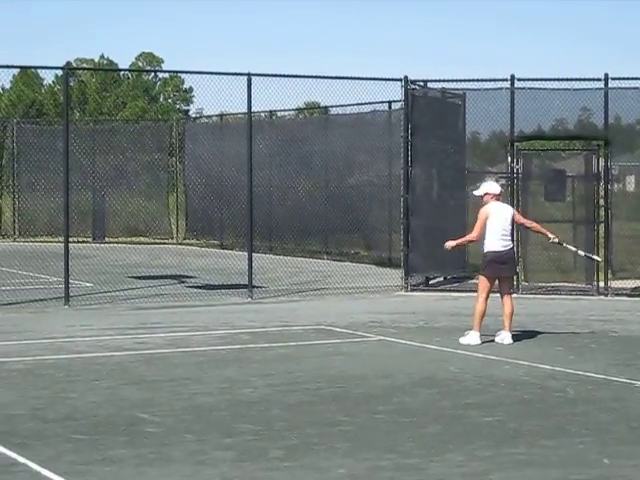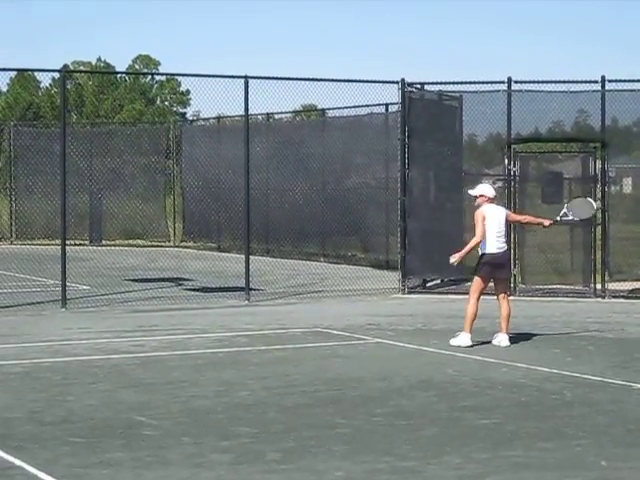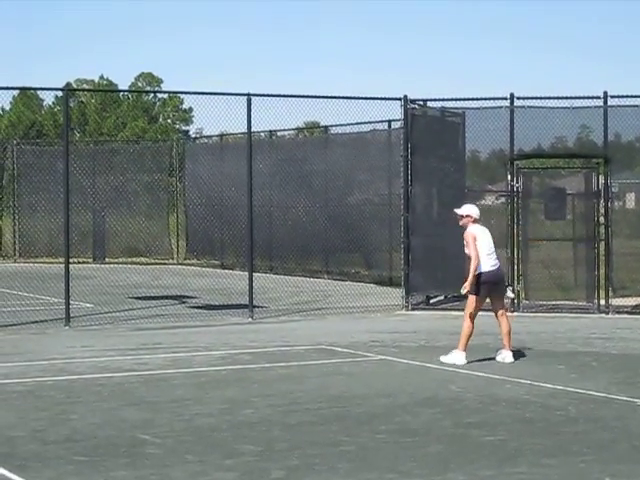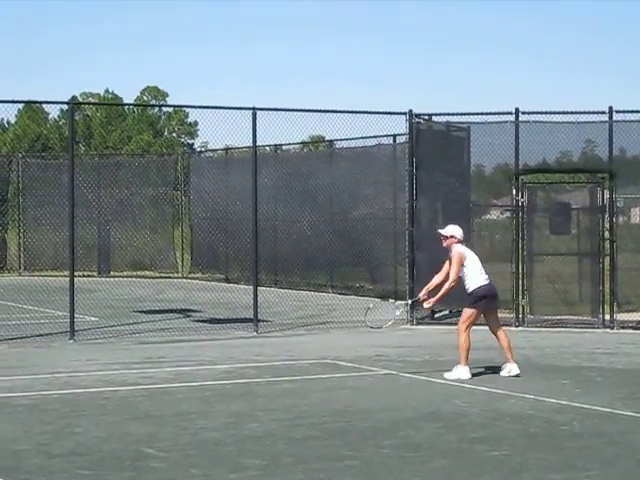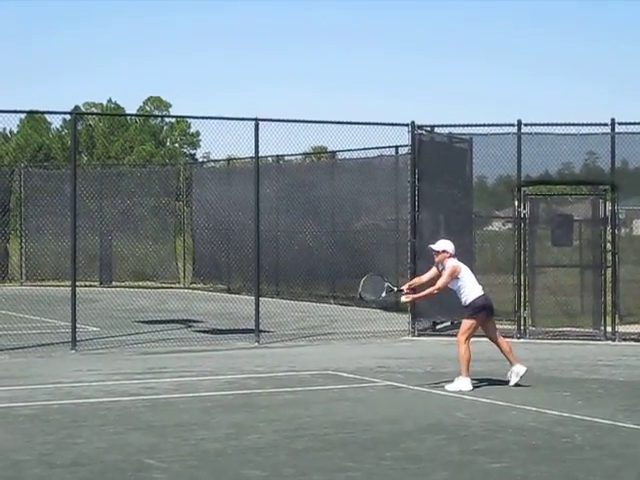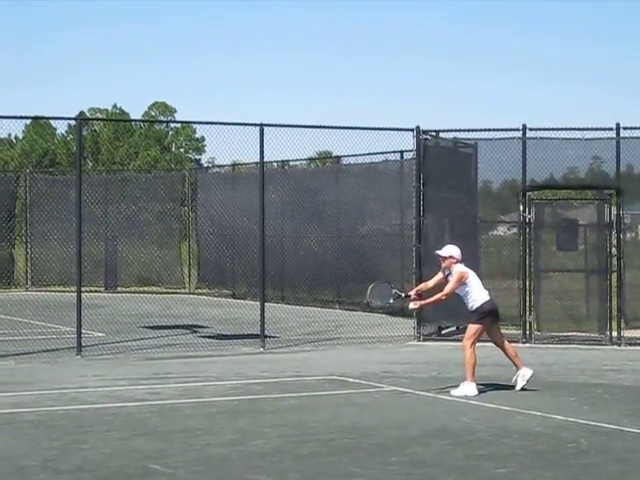
dt=0.3s
person 1, frame 1
left shoulder: (486, 210)
right shoulder: (509, 209)
left elbow: (475, 236)
right elbow: (529, 223)
left wrist: (455, 243)
right wrist: (548, 234)
left hip: (492, 256)
right hip: (508, 254)
left knee: (482, 296)
right knee: (506, 295)
left ankle: (475, 334)
right ankle: (506, 334)
person 1, frame 2
left shoulder: (481, 212)
right shoulder: (502, 211)
left elbow: (479, 237)
right elbow: (522, 218)
left wrist: (461, 254)
right wrist: (543, 221)
left hip: (488, 258)
right hip: (503, 256)
left knee: (473, 297)
right knee: (503, 297)
left ankle: (465, 335)
right ankle: (503, 336)
person 1, frame 3
left shoulder: (469, 232)
right shoulder: (484, 230)
left elbow: (475, 258)
left wrist: (470, 280)
left hip: (484, 276)
right hip: (497, 273)
left knee: (469, 315)
right knee: (501, 313)
left ankle: (460, 354)
right ankle: (507, 352)
person 1, frame 4
left shoulder: (458, 253)
right shoulder: (454, 253)
left elbow: (452, 281)
right elbow: (442, 275)
left wrist: (435, 300)
right wrist: (425, 290)
left hip: (480, 292)
right hip: (487, 290)
left knee: (463, 328)
right knee: (496, 328)
left ankle: (463, 368)
right ankle: (511, 364)
person 1, frame 5
left shoulder: (452, 266)
right shoulder: (440, 266)
left elbow: (436, 289)
right elbow: (423, 278)
left wrist: (413, 297)
right wrist: (408, 285)
left hip: (477, 303)
right hip: (480, 303)
left knee: (462, 339)
right knee: (495, 337)
left ankle: (464, 380)
right ankle: (516, 367)
person 1, frame 6
left shoulder: (460, 272)
right shoulder: (447, 272)
left elbow: (444, 295)
right elbow: (429, 284)
left wrist: (421, 304)
right wrist: (415, 291)
left hip: (483, 309)
right hip: (485, 308)
left knee: (467, 344)
right knee: (500, 342)
left ankle: (469, 385)
right ankle: (522, 370)
